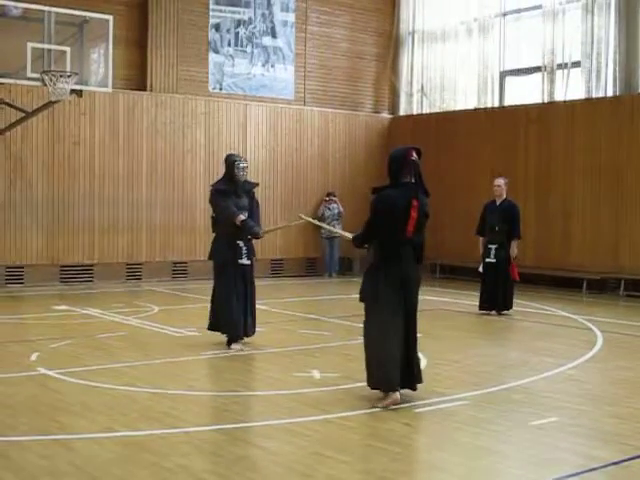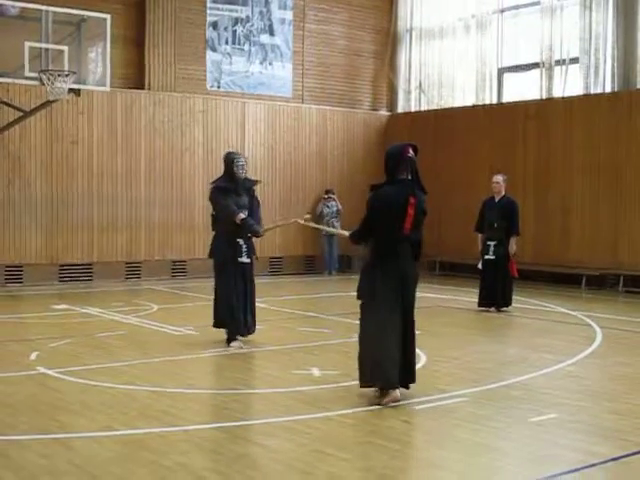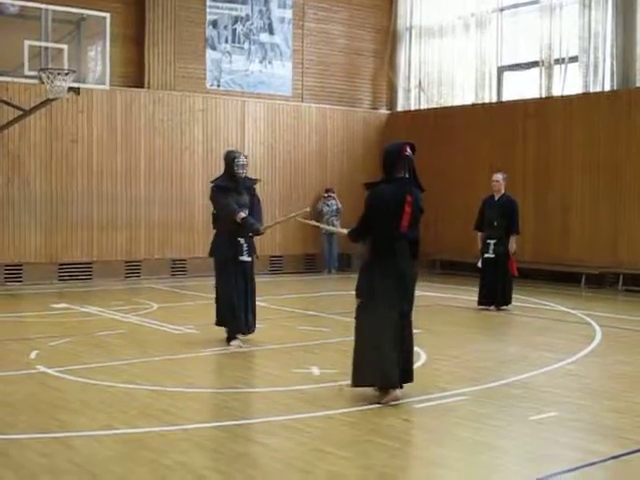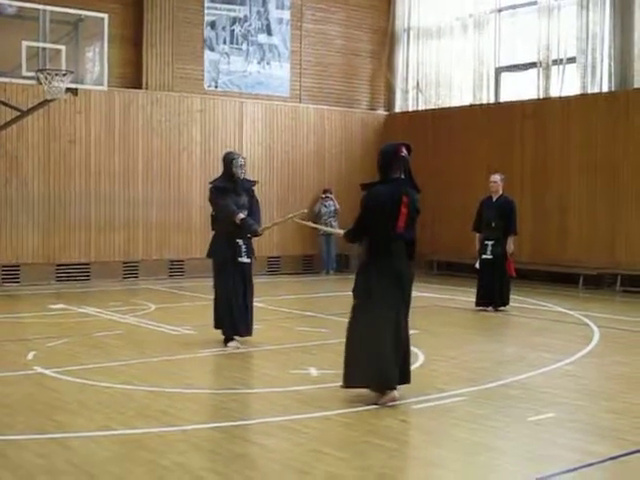
dt=0.1s
person 1, frame 1
left shoulder: (385, 198)
right shoulder: (421, 199)
left elbow: (371, 232)
right elbow: (416, 233)
left wrist: (358, 240)
left hip: (387, 268)
right hip: (410, 268)
left knee: (383, 326)
right knee: (404, 323)
left ankle: (391, 387)
right ankle: (405, 378)
person 1, frame 2
left shoulder: (382, 195)
right shoulder: (418, 196)
left elbow: (367, 230)
right elbow: (413, 230)
left wrist: (355, 237)
left hip: (384, 266)
right hip: (408, 266)
left knee: (380, 323)
right knee: (401, 321)
left ankle: (389, 385)
right ankle: (398, 380)
person 1, frame 3
left shoulder: (379, 194)
right shoulder: (415, 194)
left elbow: (364, 228)
right elbow: (411, 228)
left wrist: (353, 234)
left hip: (382, 264)
right hip: (406, 264)
left knee: (378, 322)
right knee: (399, 320)
left ankle: (389, 384)
right ankle: (394, 378)
person 1, frame 4
left shoulder: (375, 194)
right shoulder: (411, 195)
left elbow: (360, 230)
right elbow: (407, 229)
left wrist: (349, 235)
left hip: (379, 265)
right hip: (402, 265)
left knee: (375, 322)
right knee: (395, 321)
left ankle: (387, 385)
right ankle: (391, 380)
person 2, frame 1
left shoulder: (248, 190)
right shoulder: (219, 192)
left elbow: (254, 212)
right elbow: (230, 213)
left wrist: (255, 228)
right wrist: (248, 226)
left hip: (244, 245)
right hip: (225, 246)
left knee: (245, 289)
right knee: (228, 290)
left ankle: (238, 332)
right ankle: (233, 335)
person 2, frame 2
left shoulder: (248, 188)
right shoulder: (219, 190)
left elbow: (255, 210)
right elbow: (230, 211)
left wrist: (254, 226)
right wrist: (248, 224)
left hip: (244, 243)
right hip: (225, 244)
left knee: (245, 287)
right knee: (229, 289)
left ankle: (239, 329)
right ankle: (233, 334)
person 2, frame 3
left shoulder: (249, 187)
right shoulder: (219, 189)
left elbow: (255, 209)
right elbow: (230, 210)
left wrist: (255, 225)
right wrist: (249, 223)
left hip: (245, 242)
right hip: (226, 243)
left knee: (245, 286)
right knee: (229, 287)
left ankle: (240, 327)
right ankle: (232, 332)
person 2, frame 4
left shoulder: (247, 188)
right shoulder: (218, 190)
left elbow: (254, 210)
right elbow: (229, 210)
left wrist: (254, 226)
right wrist: (247, 223)
left hip: (243, 243)
right hip: (224, 244)
left knee: (243, 288)
right knee: (227, 289)
left ankle: (236, 329)
right ankle: (229, 334)
person 3, frame 1
left shoulder: (511, 207)
right shoulder: (488, 206)
left elbow: (515, 230)
right elbow: (482, 228)
left wrist: (514, 247)
right wrist: (481, 245)
left hip: (504, 247)
right hip: (489, 246)
left knee: (504, 277)
right knee: (488, 276)
left ankle: (501, 306)
right ankle: (488, 305)
person 3, frame 2
left shoulder: (510, 203)
right shoulder: (487, 203)
left elbow: (514, 227)
right elbow: (480, 224)
left wrist: (512, 244)
right wrist: (480, 242)
left hip: (503, 243)
right hip: (488, 243)
left knee: (503, 274)
right knee: (487, 273)
left ankle: (500, 303)
right ankle: (487, 302)
person 3, frame 3
left shoulder: (510, 202)
right shoulder: (486, 201)
left elbow: (514, 225)
right elbow: (480, 223)
left wrist: (512, 243)
right wrist: (480, 240)
left hip: (503, 242)
right hip: (488, 242)
left knee: (502, 272)
right knee: (487, 271)
left ankle: (500, 301)
right ankle: (487, 300)
person 3, frame 4
left shoulder: (508, 203)
right shoulder: (484, 202)
left elbow: (511, 226)
right elbow: (478, 224)
left wrist: (510, 243)
right wrist: (477, 241)
left hip: (501, 243)
right hip: (486, 242)
left knee: (500, 273)
right knee: (484, 272)
left ankle: (498, 302)
right ankle: (485, 301)
